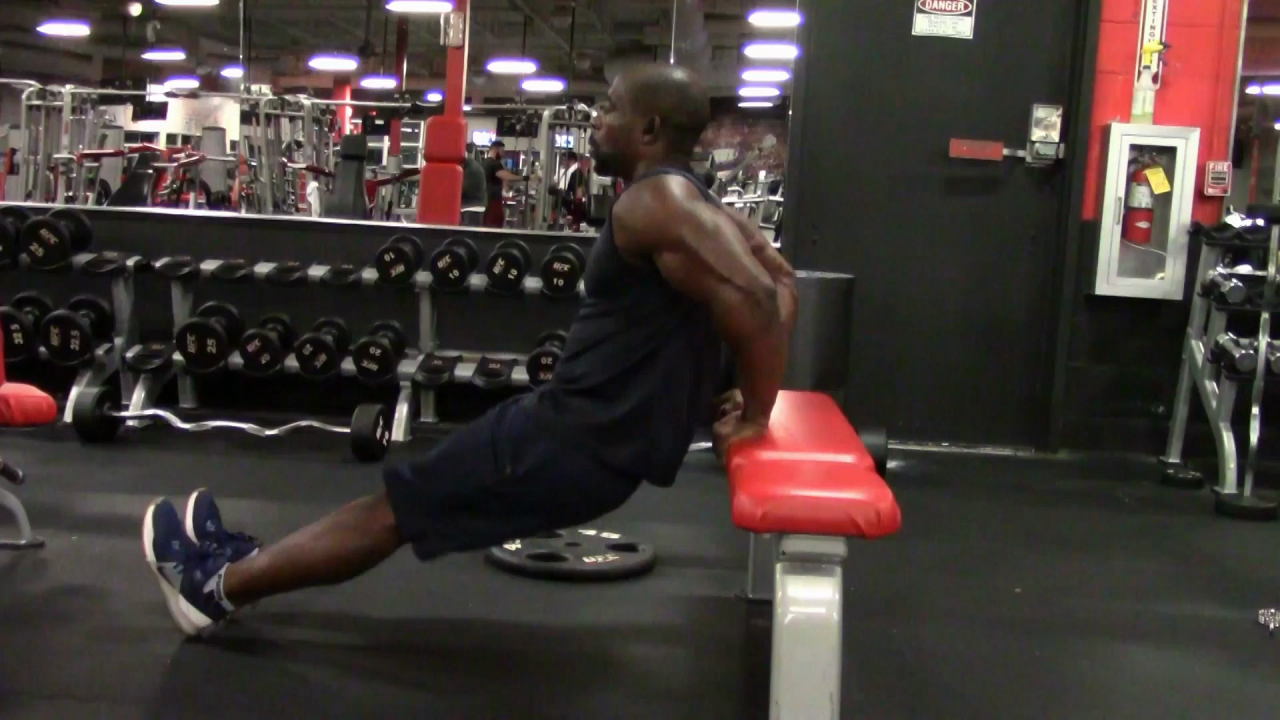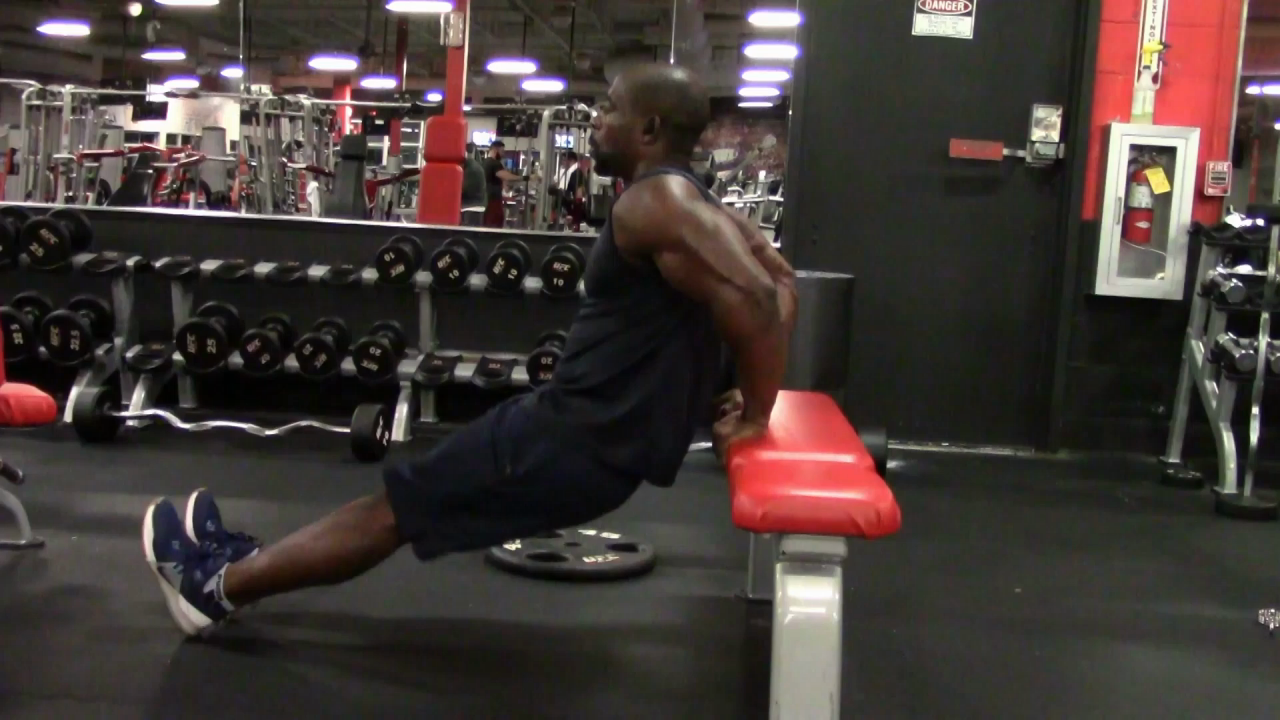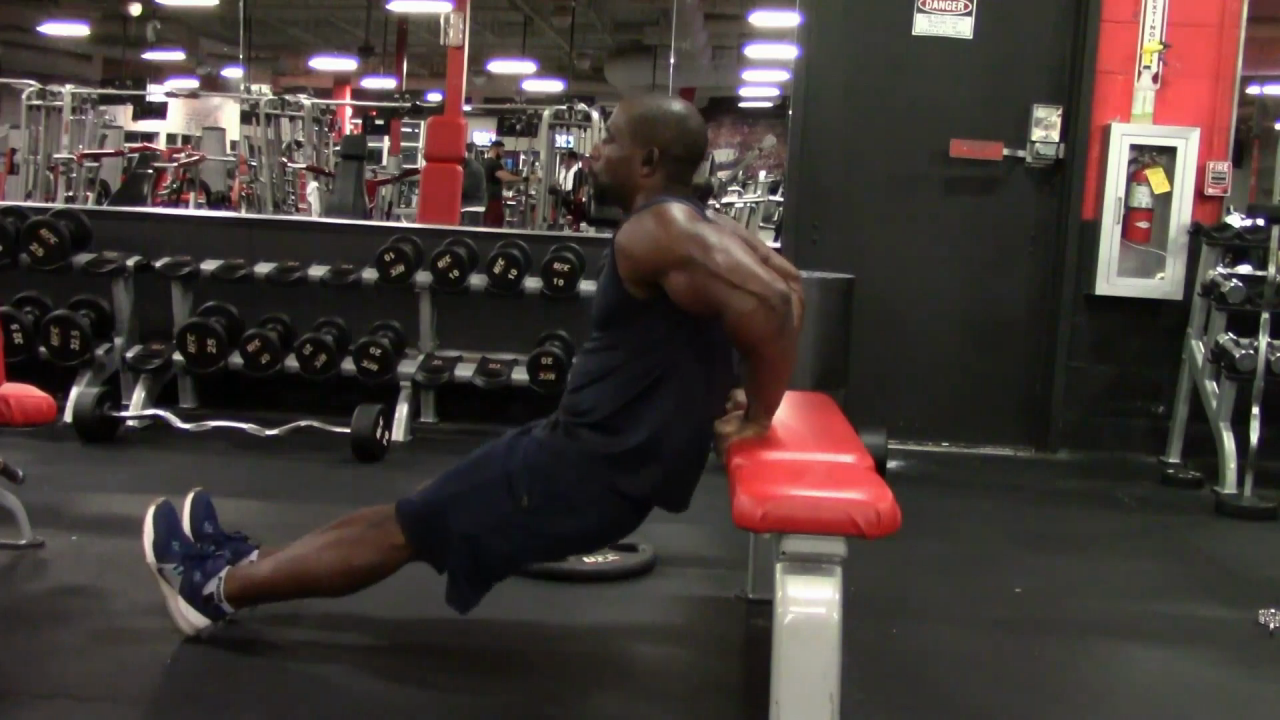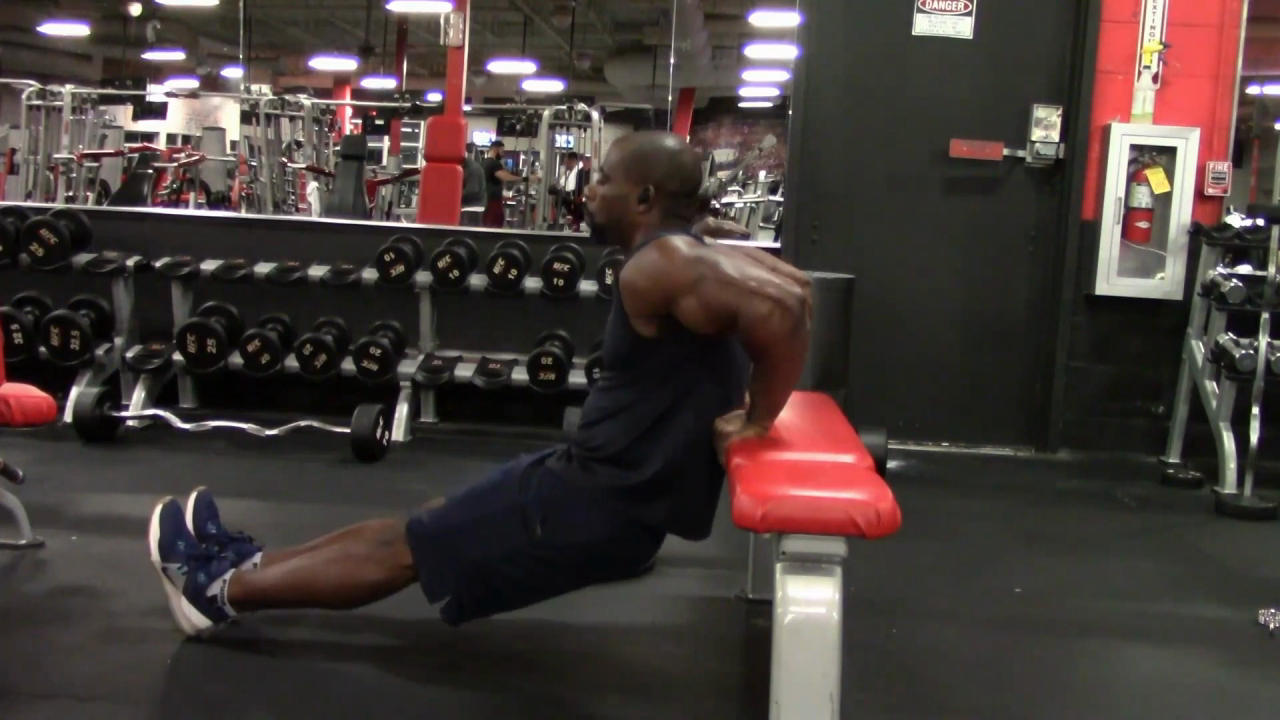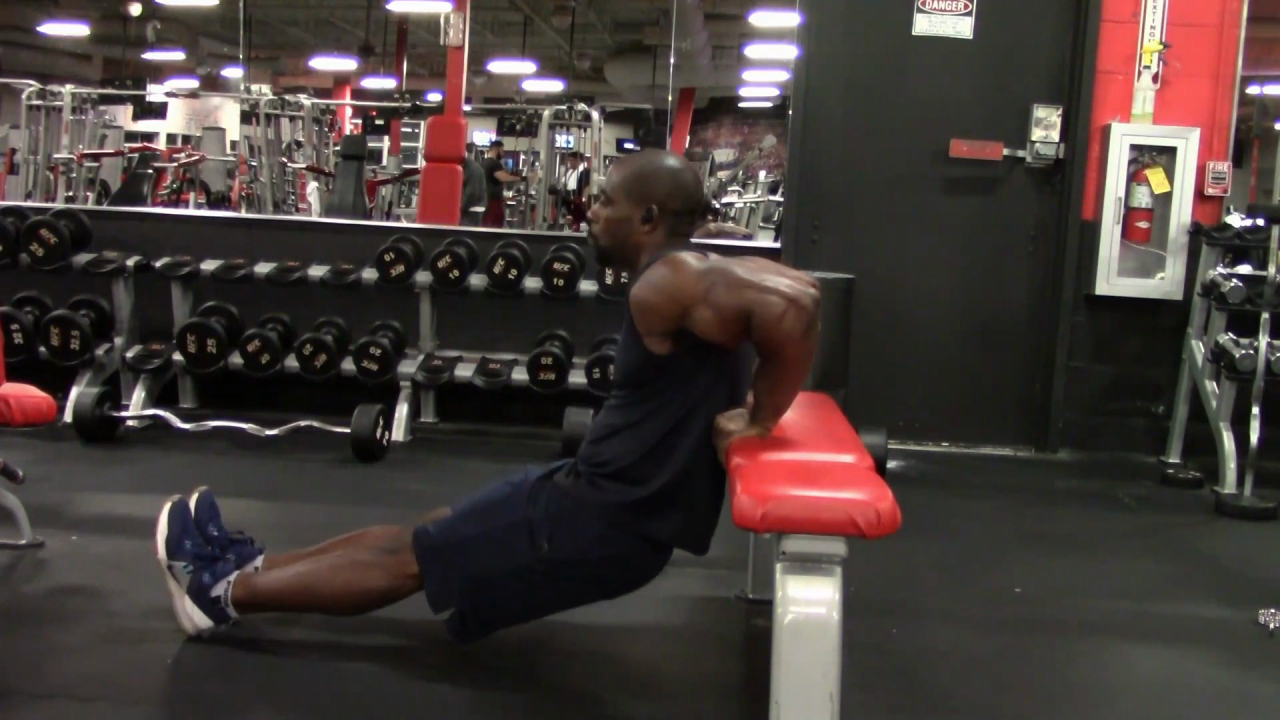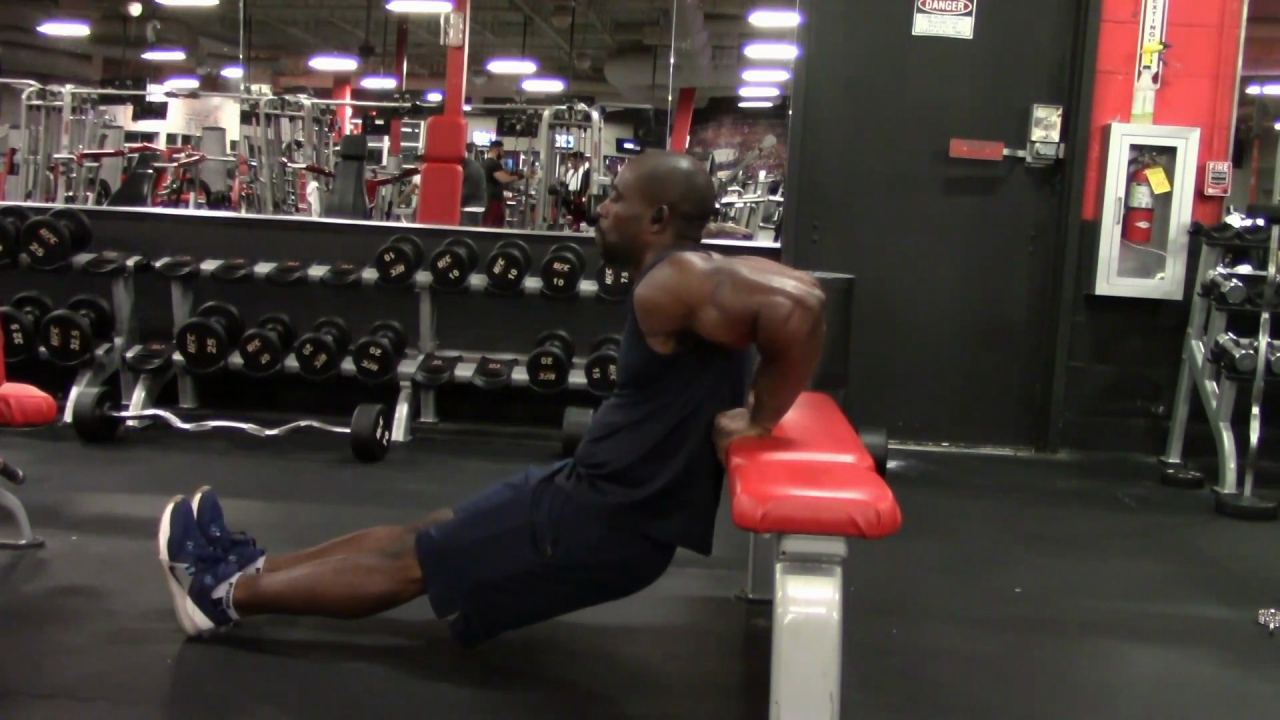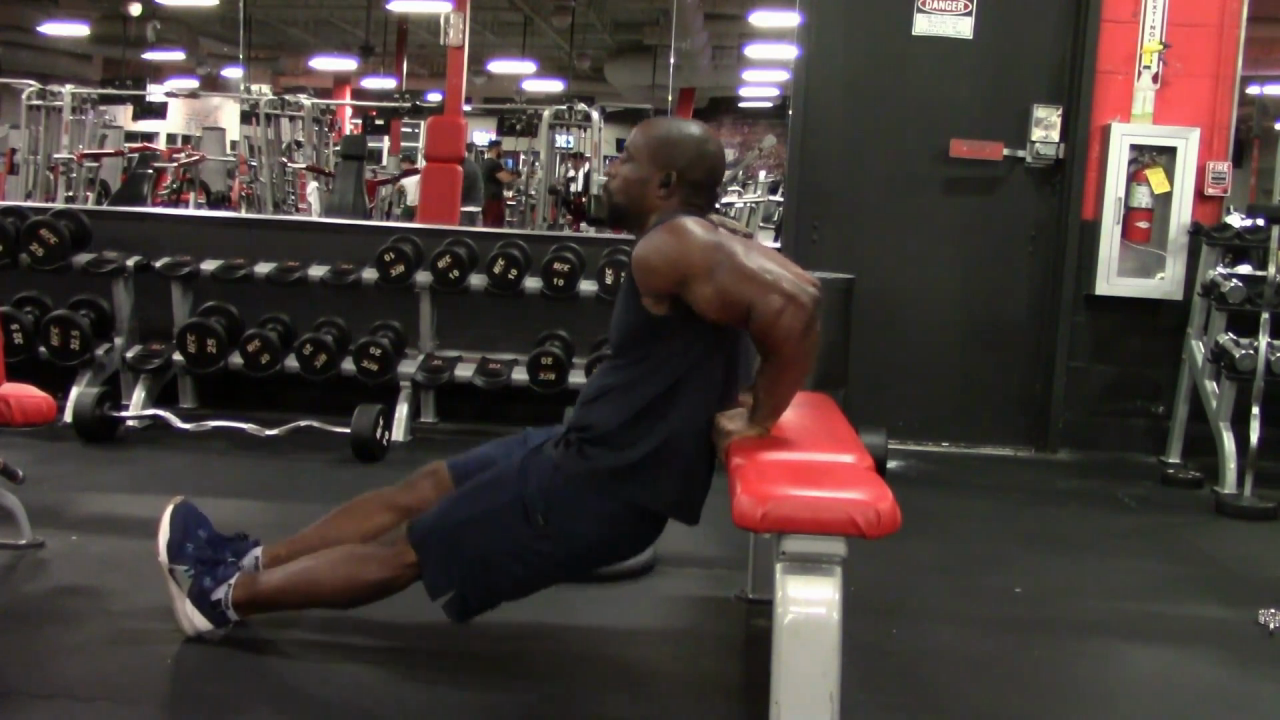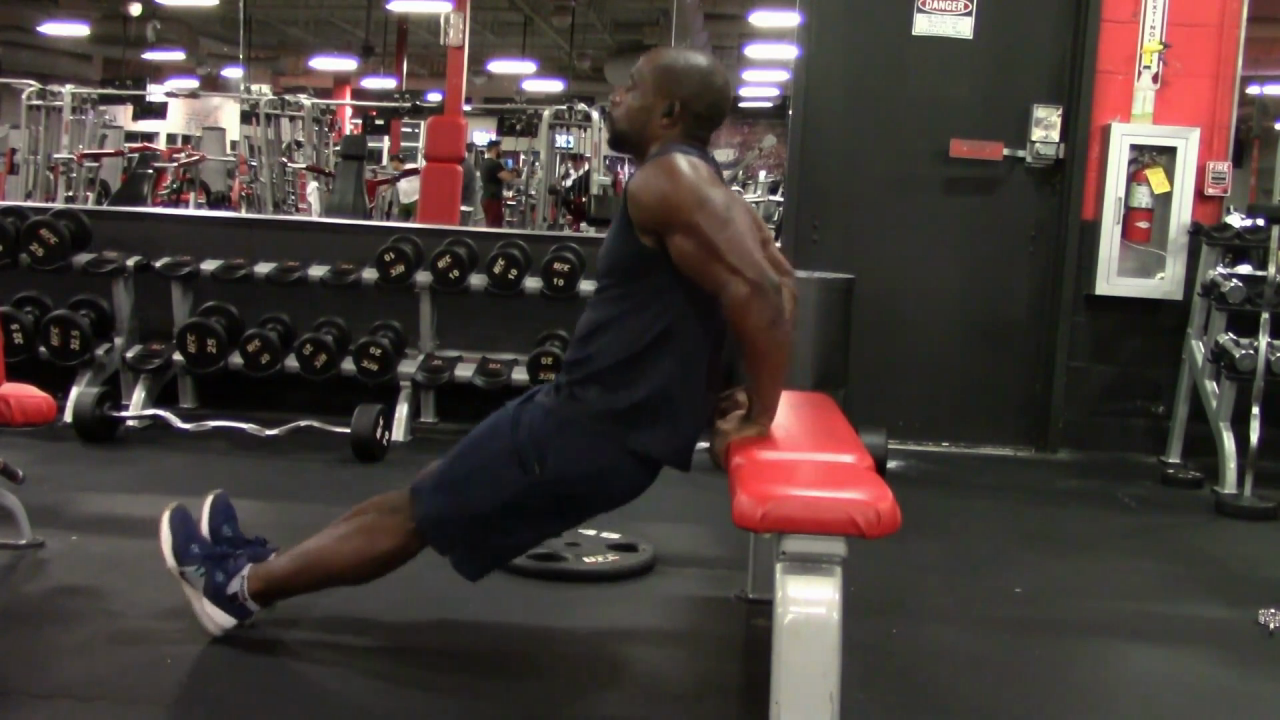
dt=0.3s
person 1, frame 1
left shoulder: (655, 202)
right shoulder: (689, 203)
left elbow: (752, 299)
right elbow: (780, 282)
left wrist: (756, 416)
right wrist: (751, 391)
left hip: (581, 442)
right hip: (593, 425)
left knee: (397, 507)
right knee: (409, 491)
left ankle: (215, 586)
right ankle: (245, 560)
person 1, frame 2
left shoulder: (654, 202)
right shoulder: (688, 202)
left elbow: (751, 300)
right elbow: (780, 281)
left wrist: (757, 416)
right wrist: (750, 392)
left hip: (581, 440)
right hip: (591, 424)
left knee: (399, 507)
right knee: (410, 492)
left ankle: (216, 587)
right ankle: (248, 562)
person 1, frame 3
left shoulder: (654, 232)
right shoulder: (690, 227)
left elbow: (767, 306)
right elbow: (788, 288)
left wrist: (757, 418)
right wrist: (749, 394)
left hip: (593, 471)
right hip: (596, 450)
left knee: (400, 531)
right knee: (416, 512)
left ankle: (215, 589)
right ankle: (246, 561)
person 1, frame 4
left shoulder: (658, 266)
right shoulder: (692, 256)
left elbow: (780, 310)
right elbow: (797, 289)
left wrist: (759, 420)
right wrist: (754, 399)
left hip: (607, 503)
right hip: (603, 476)
left knee: (408, 550)
right knee: (428, 524)
left ankle: (221, 591)
right ankle: (251, 565)
person 1, frame 5
left shoulder: (668, 284)
right shoulder: (699, 275)
left elbow: (794, 309)
right elbow: (800, 291)
left wrist: (757, 421)
right wrist: (754, 402)
left hip: (611, 520)
right hip: (604, 489)
left knee: (410, 559)
right knee: (431, 530)
left ankle: (222, 591)
right ankle: (247, 565)
person 1, frame 6
left shoulder: (671, 285)
right shoulder: (702, 276)
left elbow: (800, 311)
right elbow: (801, 291)
left wrist: (758, 421)
right wrist: (755, 404)
left hip: (612, 522)
right hip: (602, 488)
left knee: (413, 563)
right knee: (433, 531)
left ankle: (225, 593)
right ankle: (250, 567)
person 1, frame 7
left shoulder: (672, 245)
right shoulder: (700, 241)
left elbow: (793, 308)
right elbow: (802, 288)
left wrist: (761, 420)
right wrist: (752, 399)
left hip: (602, 487)
right hip: (596, 454)
left knee: (406, 545)
right knee: (424, 489)
left ankle: (223, 595)
right ankle: (249, 559)
person 1, frame 8
left shoulder: (668, 180)
right shoulder: (697, 187)
left elbow: (758, 295)
right elbow: (770, 282)
left wrist: (759, 418)
right wrist: (749, 396)
left hip: (599, 430)
right hip: (597, 408)
left knee: (419, 514)
right knee: (428, 497)
left ankle: (240, 585)
right ankle: (261, 566)
